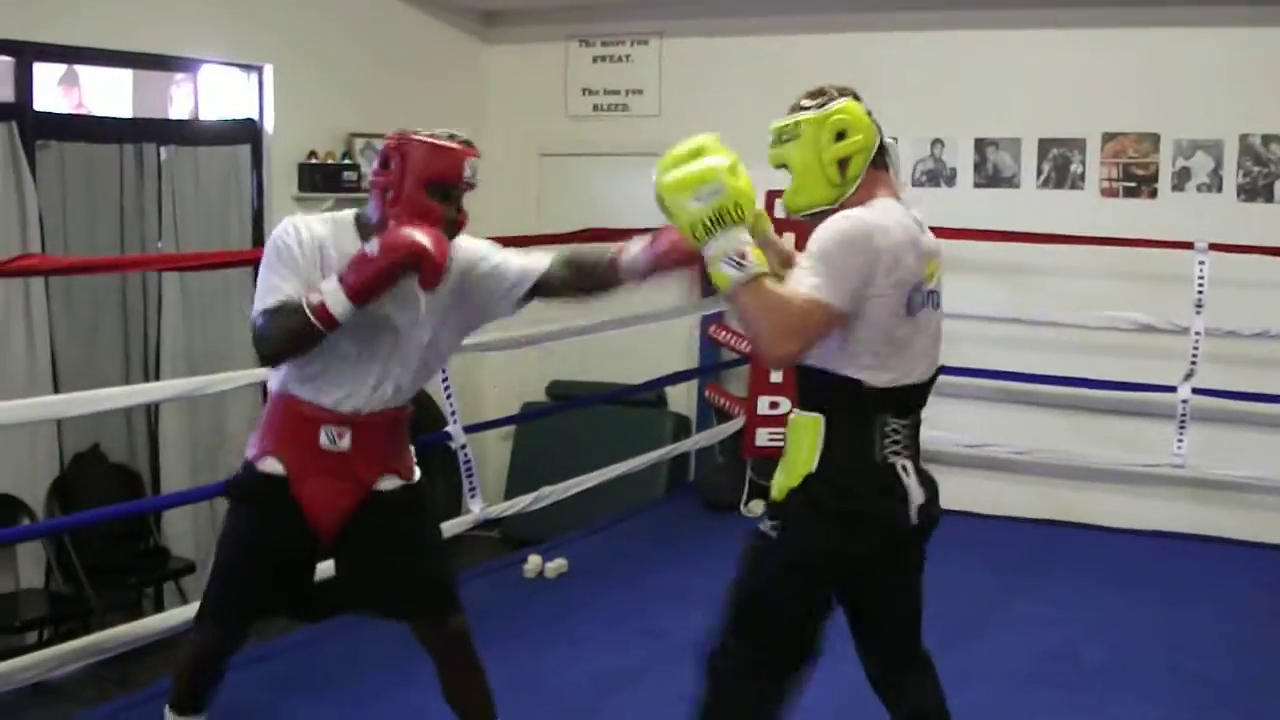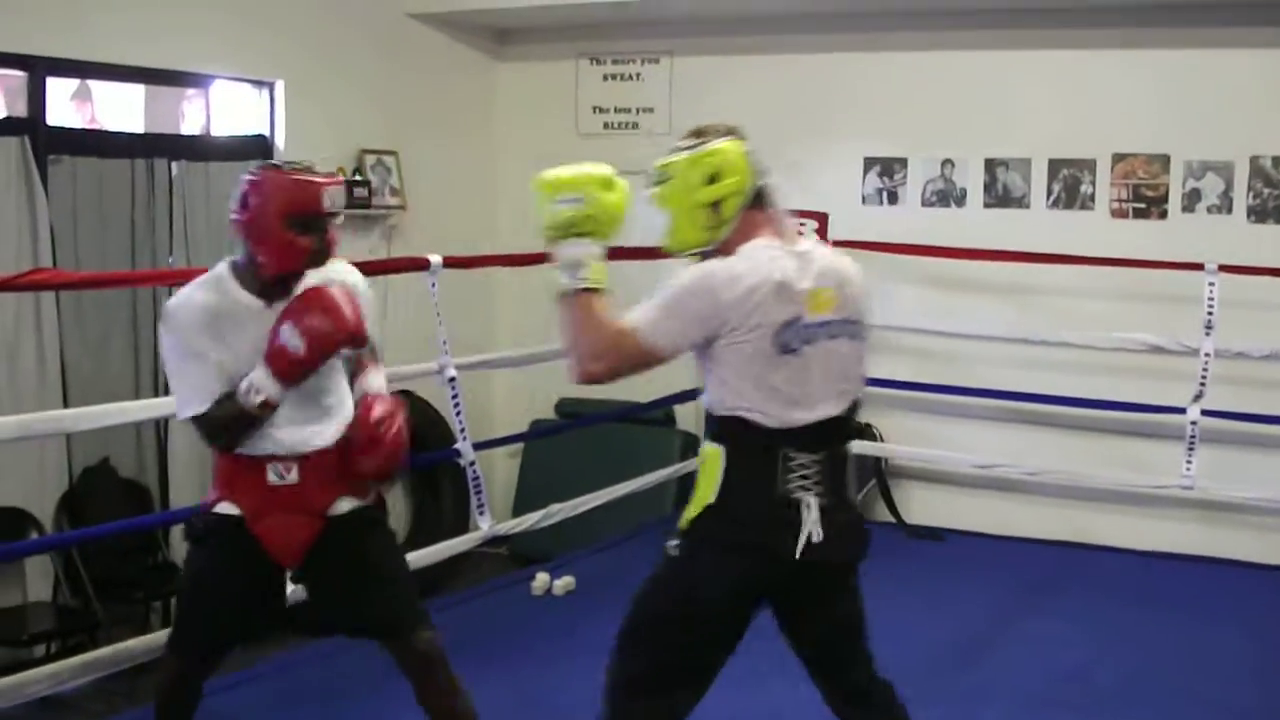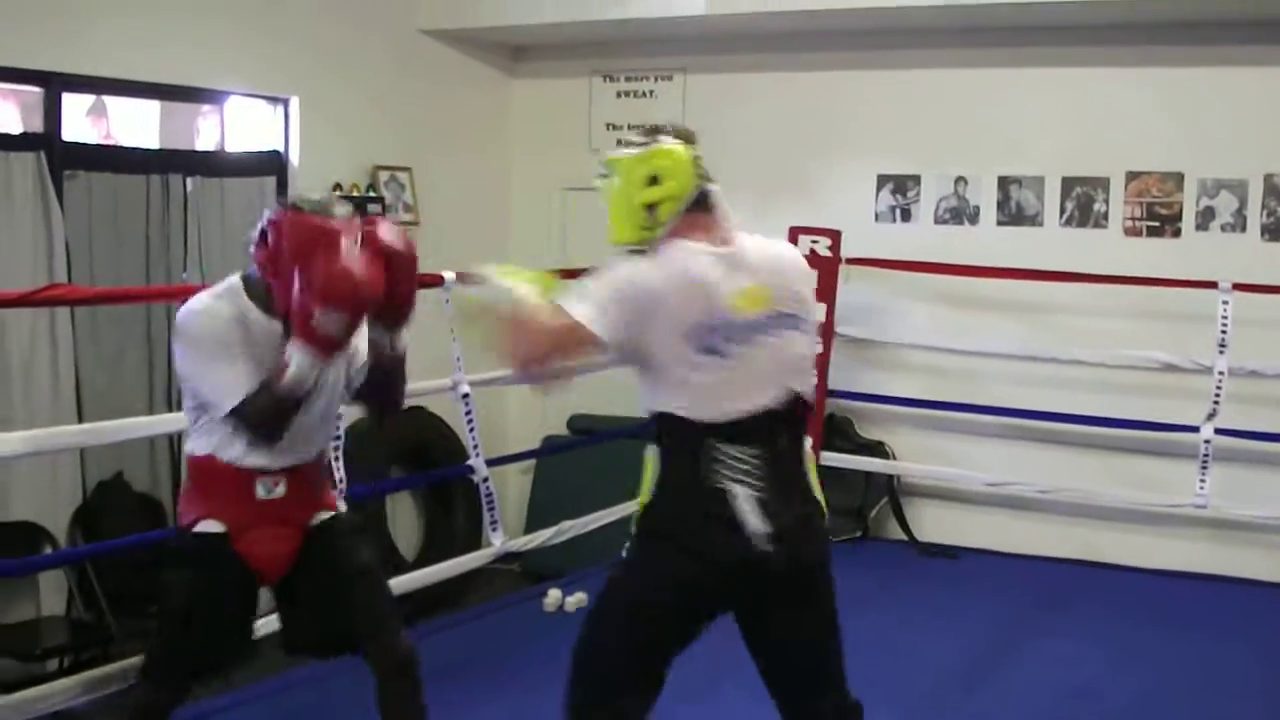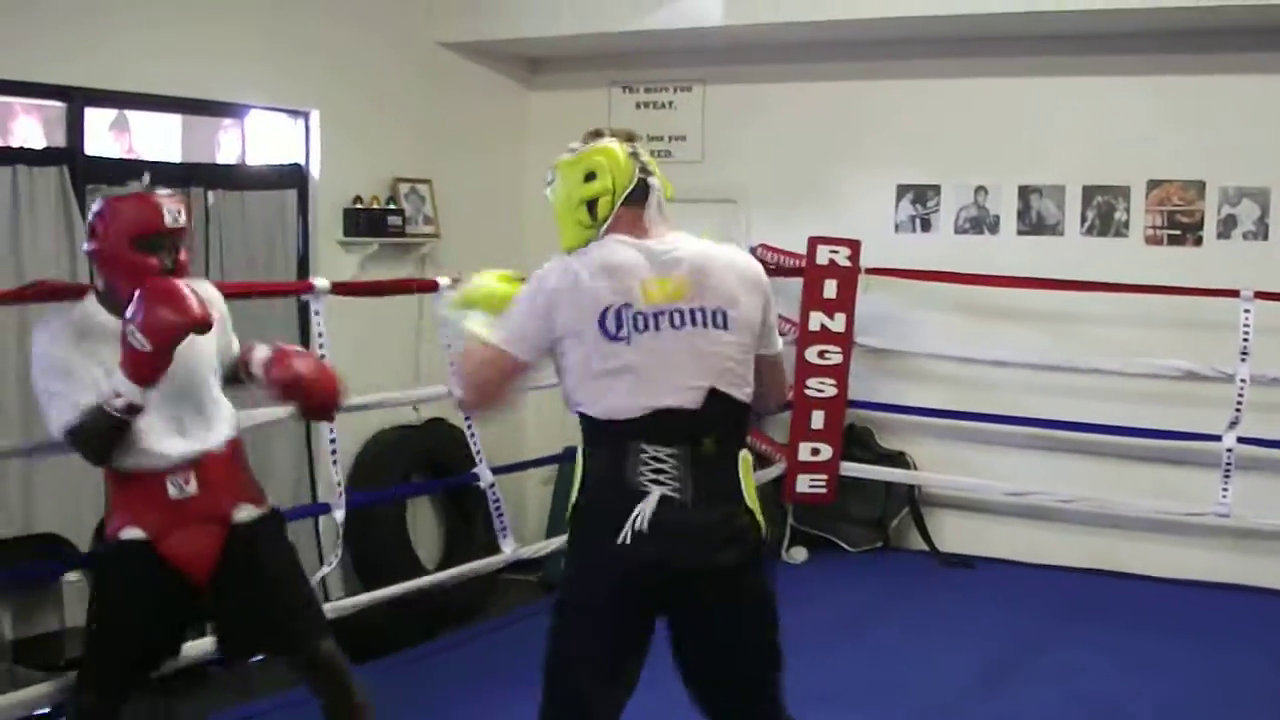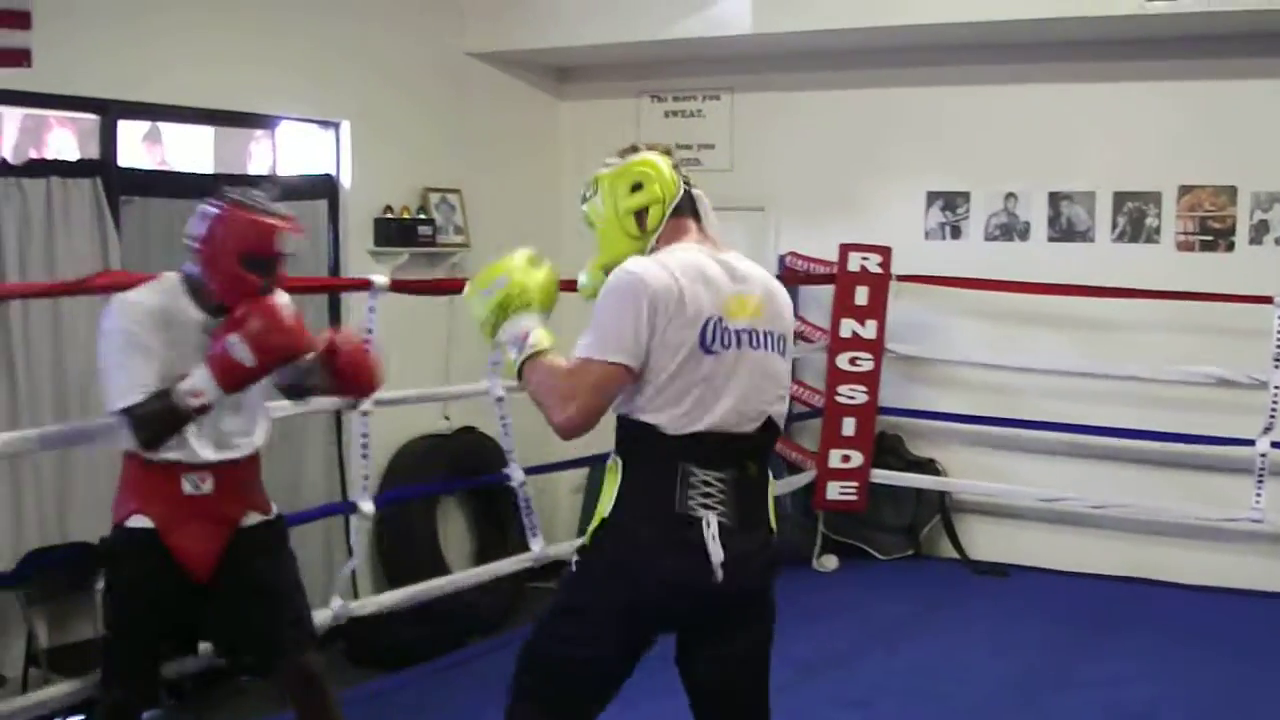
dt=0.3s
person 1, frame 1
left shoulder: (854, 232)
right shoulder: (913, 236)
left elbow: (780, 340)
right elbow: (799, 297)
left wrist: (726, 238)
right wrist: (735, 231)
left hip: (832, 495)
right hip: (899, 495)
left knee: (744, 669)
right knee: (900, 664)
person 1, frame 2
left shoulder: (719, 282)
right shoulder: (840, 271)
left elbow: (594, 362)
left wrist: (576, 251)
left hip: (740, 527)
right hip: (828, 524)
person 1, frame 3
left shoulder: (645, 281)
right shoulder: (789, 265)
left elbow: (533, 351)
left wrist: (506, 285)
left hip: (694, 531)
right hip: (791, 524)
person 1, frame 4
left shoulder: (568, 279)
right shoulder: (740, 268)
left elbow: (477, 390)
right elbow: (771, 394)
left wrist: (478, 318)
left hip: (616, 531)
right hip: (724, 524)
person 1, frame 5
left shoulder: (643, 281)
right shoulder: (771, 291)
left elbow: (570, 412)
left wrist: (520, 332)
left hip: (644, 544)
right hip: (743, 549)
person 2, frame 1
left shoulder: (459, 259)
right shoulder: (302, 239)
left elbow: (558, 275)
right elbow: (270, 346)
left wrist: (651, 253)
right wrist: (352, 284)
left hip: (380, 463)
right hip: (289, 458)
left knee: (442, 626)
right knee: (225, 622)
person 2, frame 2
left shoulder: (340, 282)
right shoulder: (193, 308)
right elbow: (219, 433)
left wrist: (377, 400)
right wrist: (278, 368)
left hip: (339, 491)
right hip: (247, 500)
left knee: (417, 642)
right knee: (191, 653)
person 2, frame 3
left shoulder: (334, 311)
right shoulder: (205, 319)
left elbow: (385, 405)
right elbow: (264, 428)
left wrist: (390, 322)
right wrist: (314, 342)
left hip: (309, 504)
right hip: (224, 512)
left knee: (393, 651)
right knee: (169, 676)
person 2, frame 4
left shoulder: (202, 298)
right shoulder: (60, 337)
right elbow: (96, 448)
left wrist: (272, 366)
right wrist: (140, 366)
left hip: (230, 501)
right hip: (145, 520)
left knee: (316, 650)
person 2, frame 5
left shoulder: (272, 310)
right shoulder: (137, 311)
left elbow: (292, 382)
right elbow: (145, 424)
left wrist: (327, 366)
right wrist: (218, 371)
left hip: (238, 502)
right hip: (153, 510)
left knee: (298, 661)
